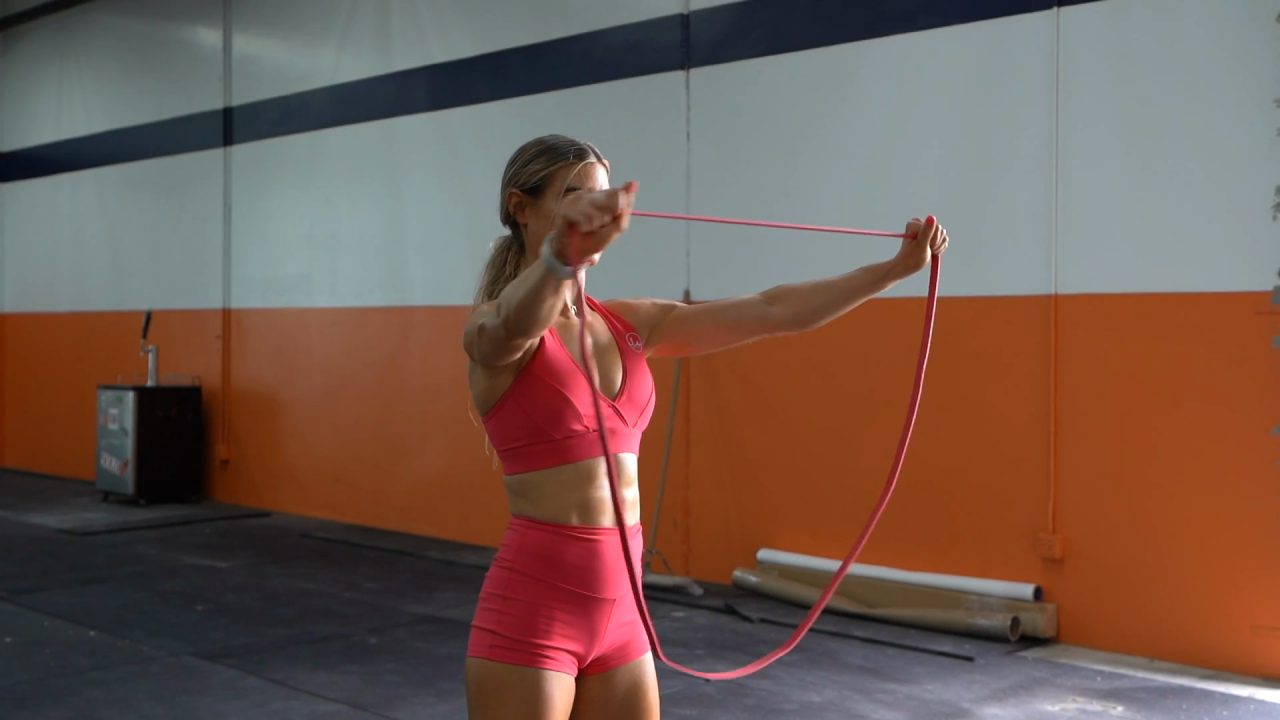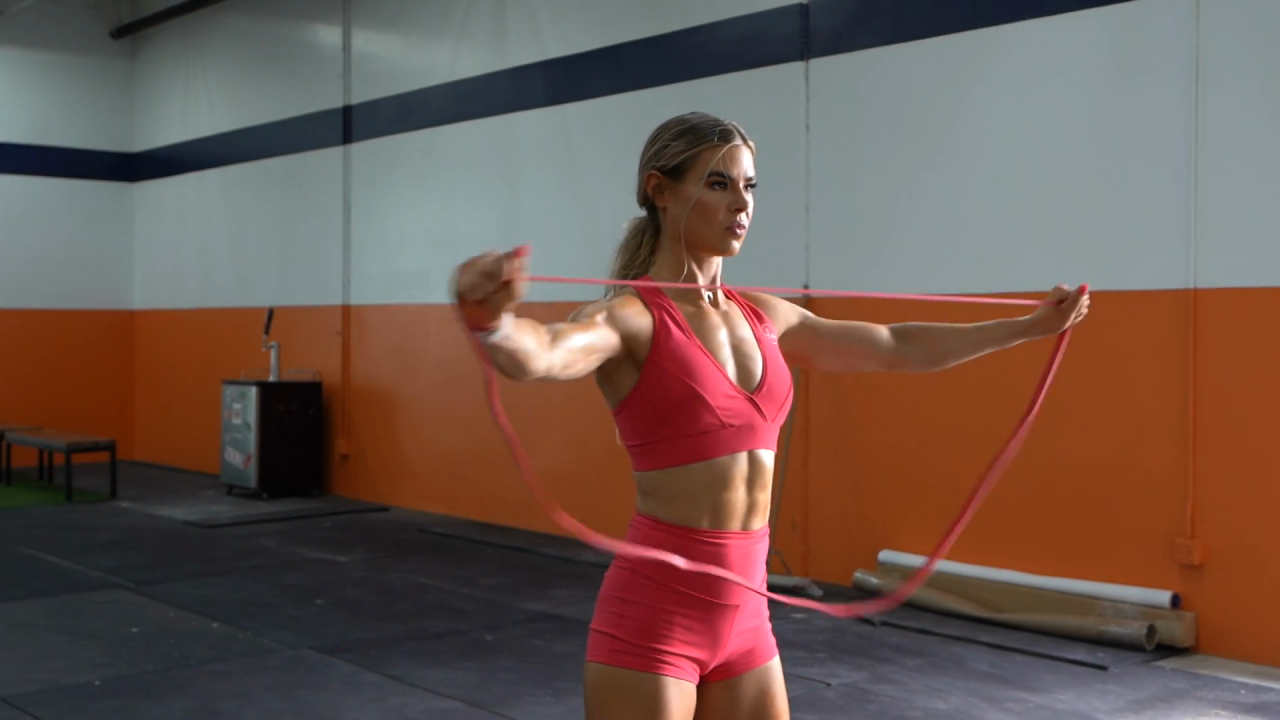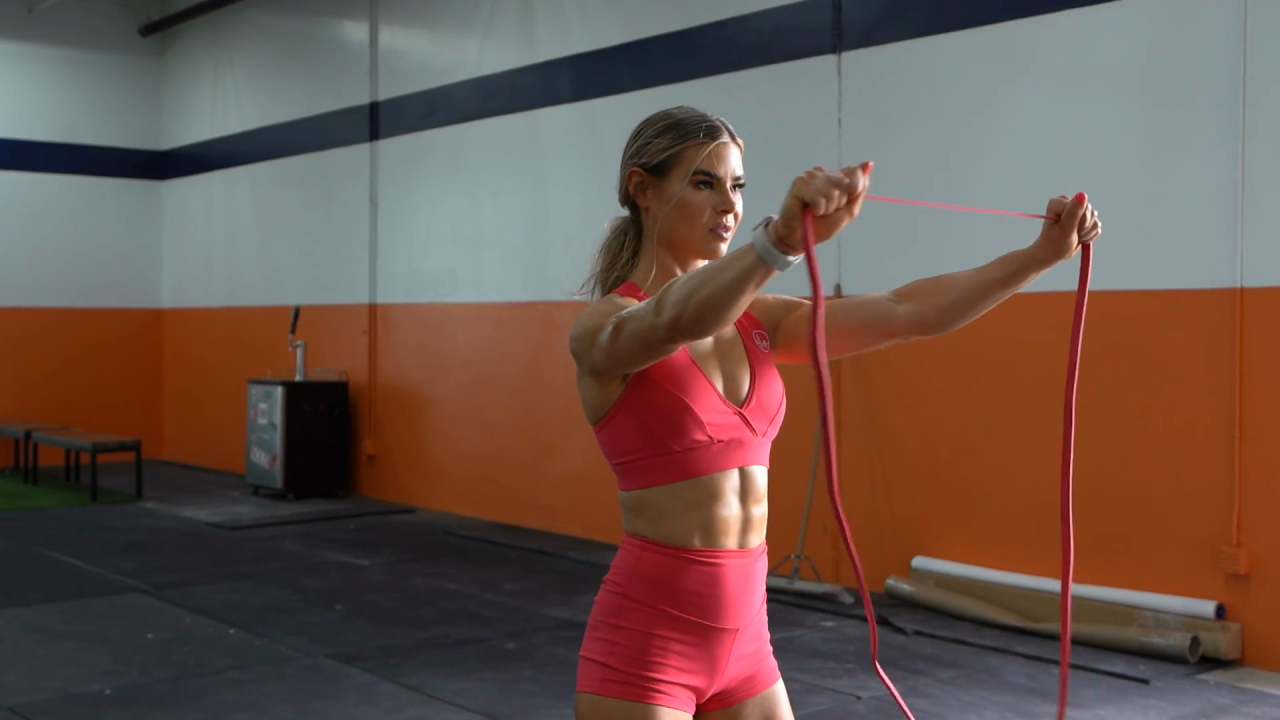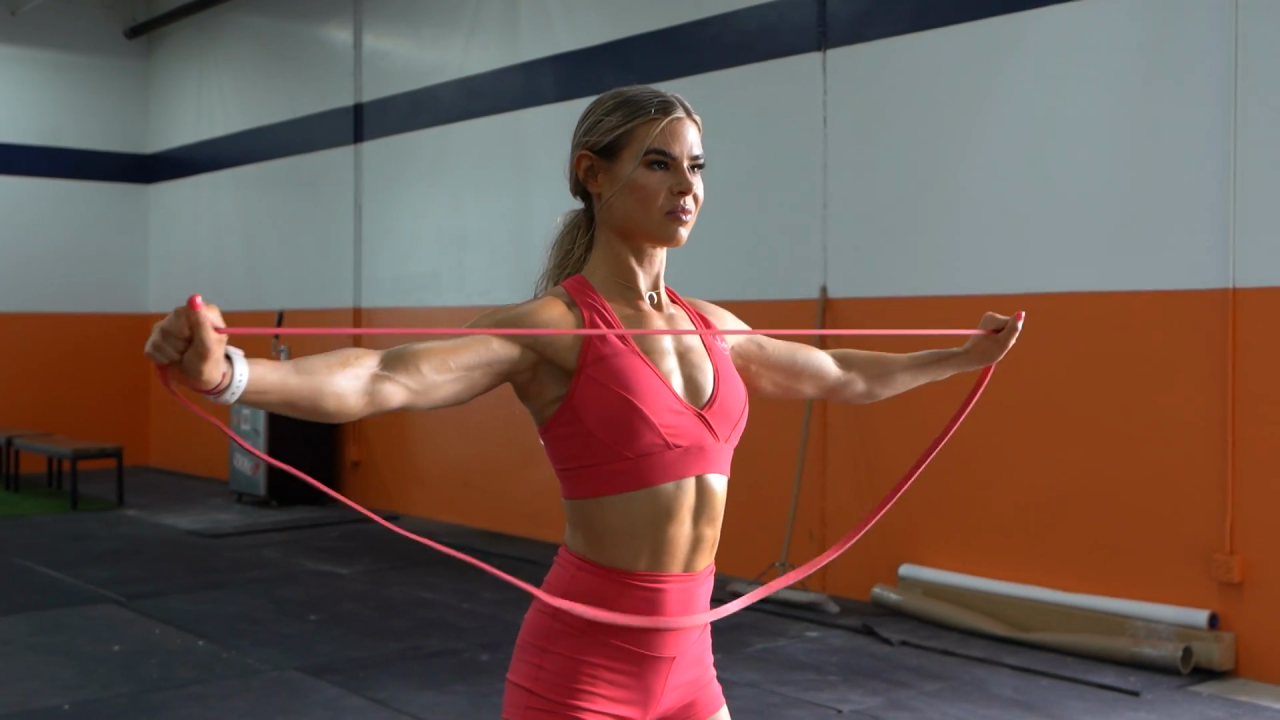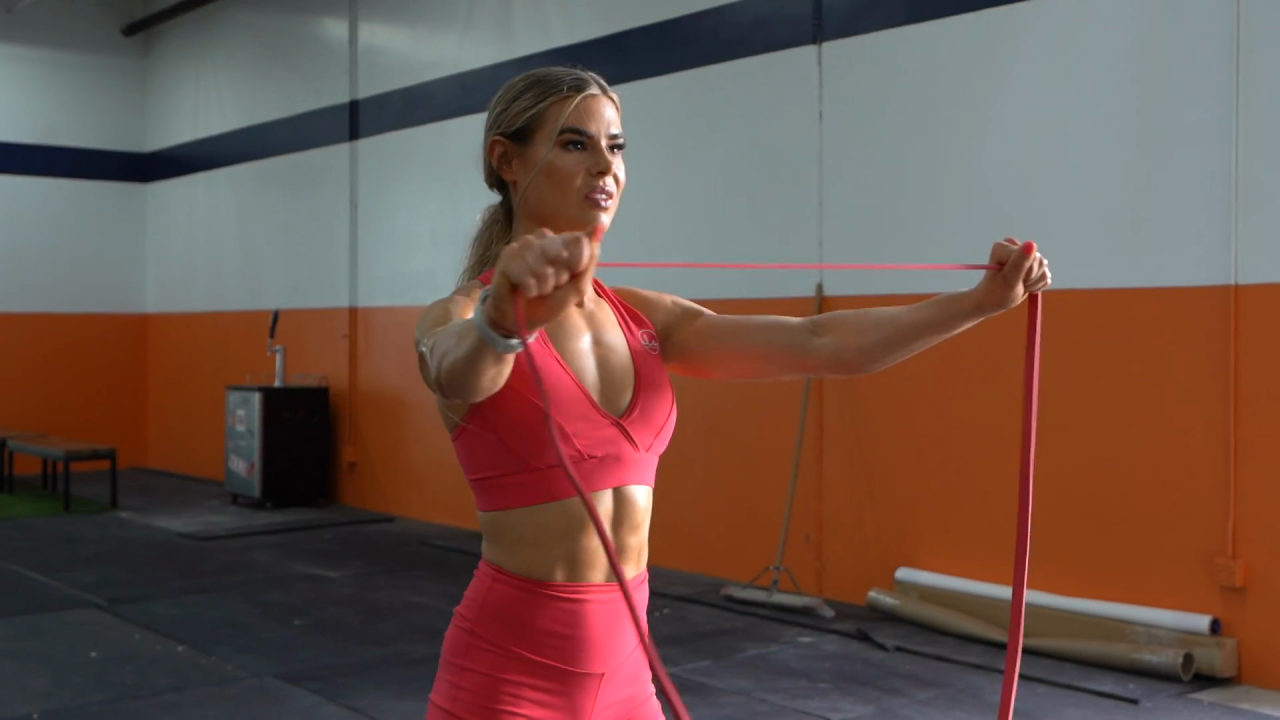
dt=1s
person 1, frame 1
left shoulder: (629, 325)
right shoulder: (496, 328)
left elbow: (772, 312)
right elbow: (518, 324)
left wrist: (898, 266)
right wrist: (562, 254)
left hip: (615, 613)
right hip: (529, 616)
person 1, frame 2
left shoulder: (761, 317)
right shoulder: (623, 317)
left elbow: (898, 346)
right elbow: (540, 354)
left wrist: (1031, 325)
right wrist: (490, 322)
left hip: (742, 615)
right hip: (649, 619)
person 1, frame 3
left shoulder: (757, 322)
right shoulder: (604, 327)
left elbow: (907, 311)
right elbow: (680, 321)
left wrist: (1042, 253)
right wrist: (781, 238)
left hip: (741, 643)
right hip: (643, 646)
person 1, frame 4
left shoulder: (708, 327)
right shoulder: (546, 326)
left elbow: (840, 377)
right elbow: (381, 380)
left wrist: (966, 356)
right wrist: (225, 374)
person 1, frame 5
left shoulder: (645, 319)
right shoulder: (465, 319)
left elbow: (818, 344)
right elbow: (457, 371)
left wrist: (981, 301)
right wrist: (504, 317)
